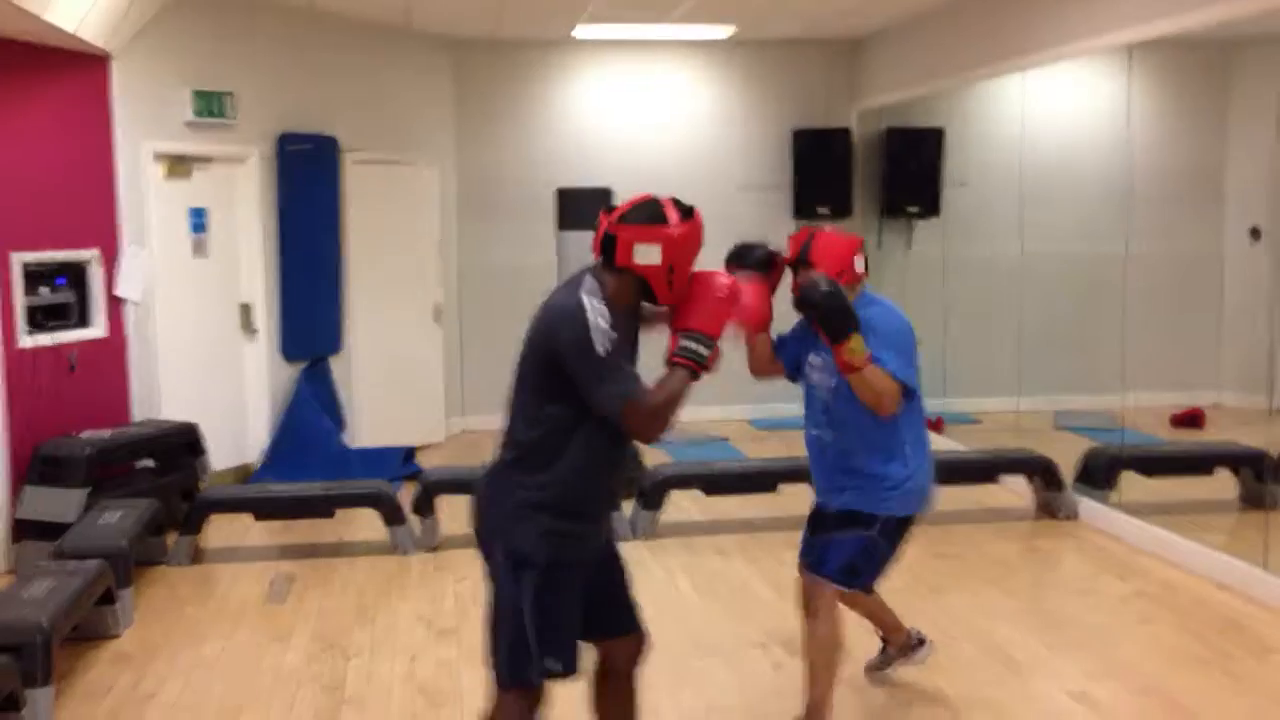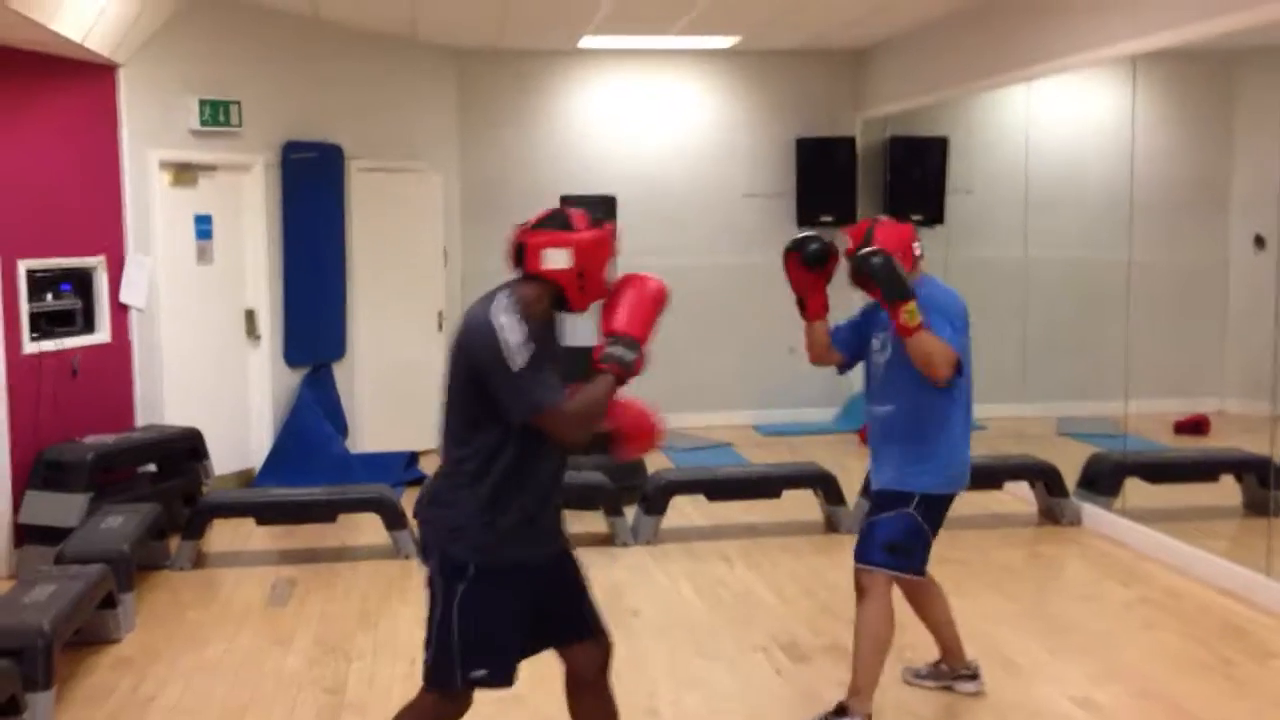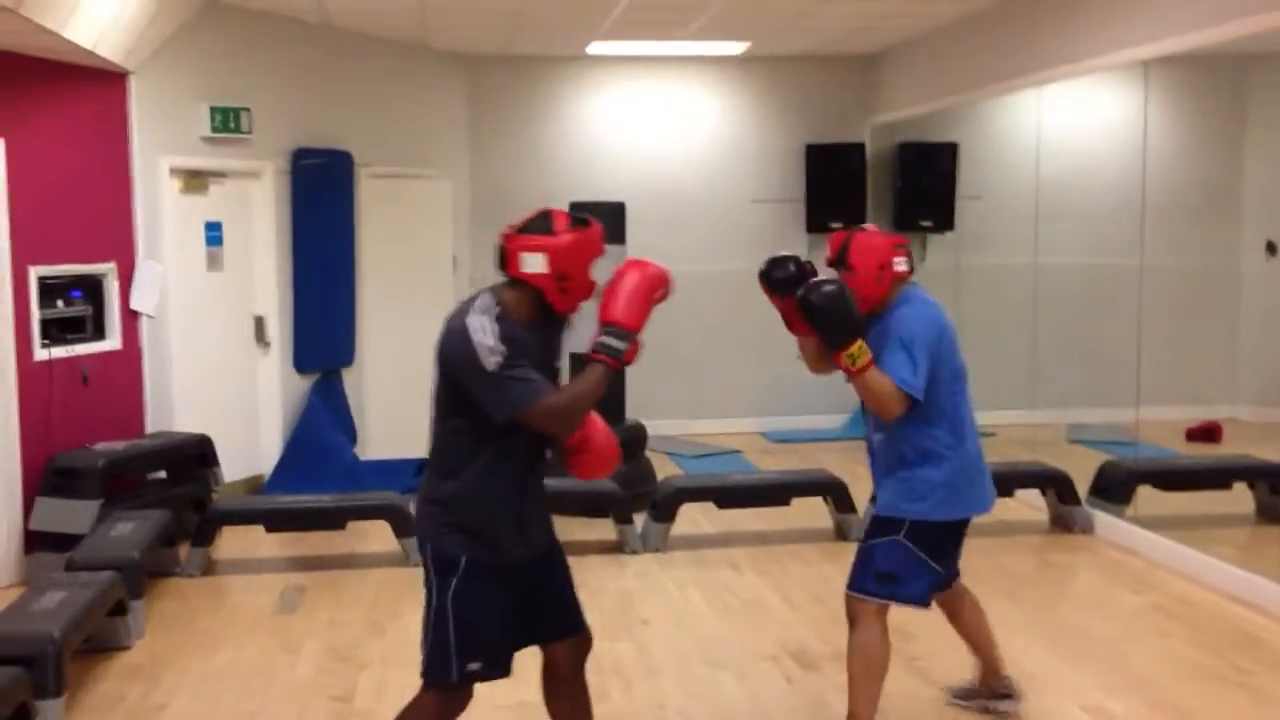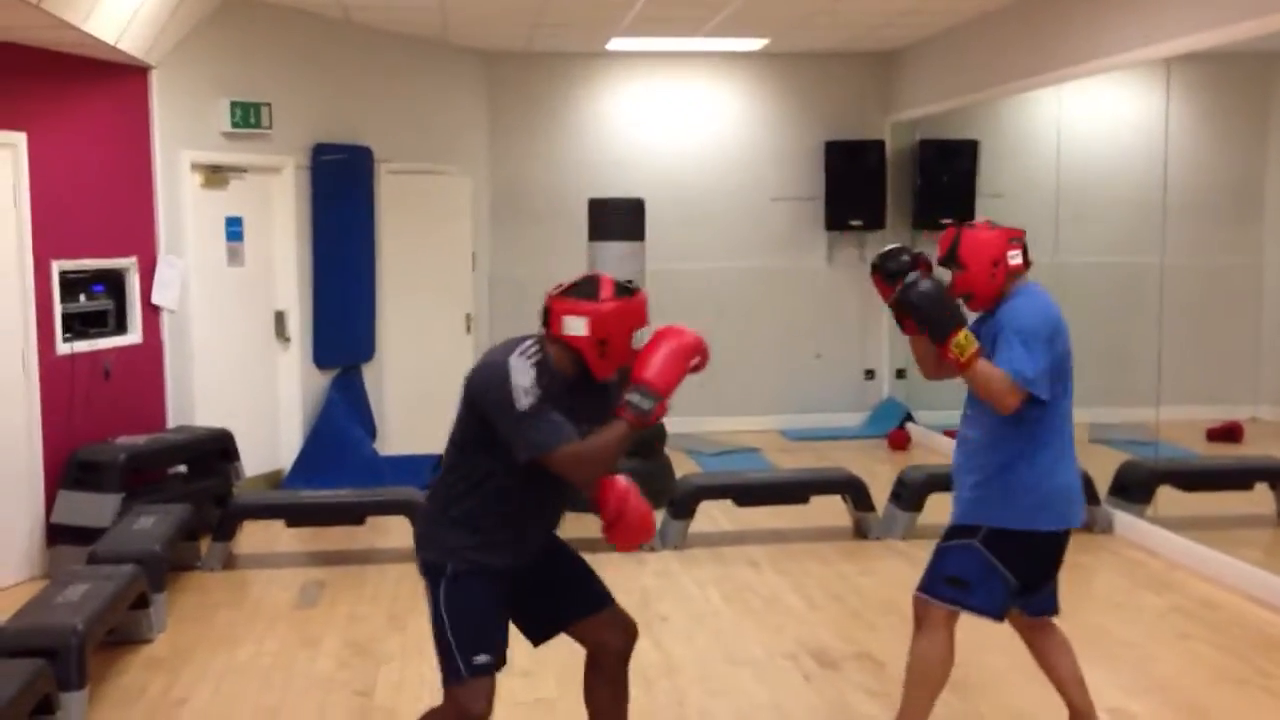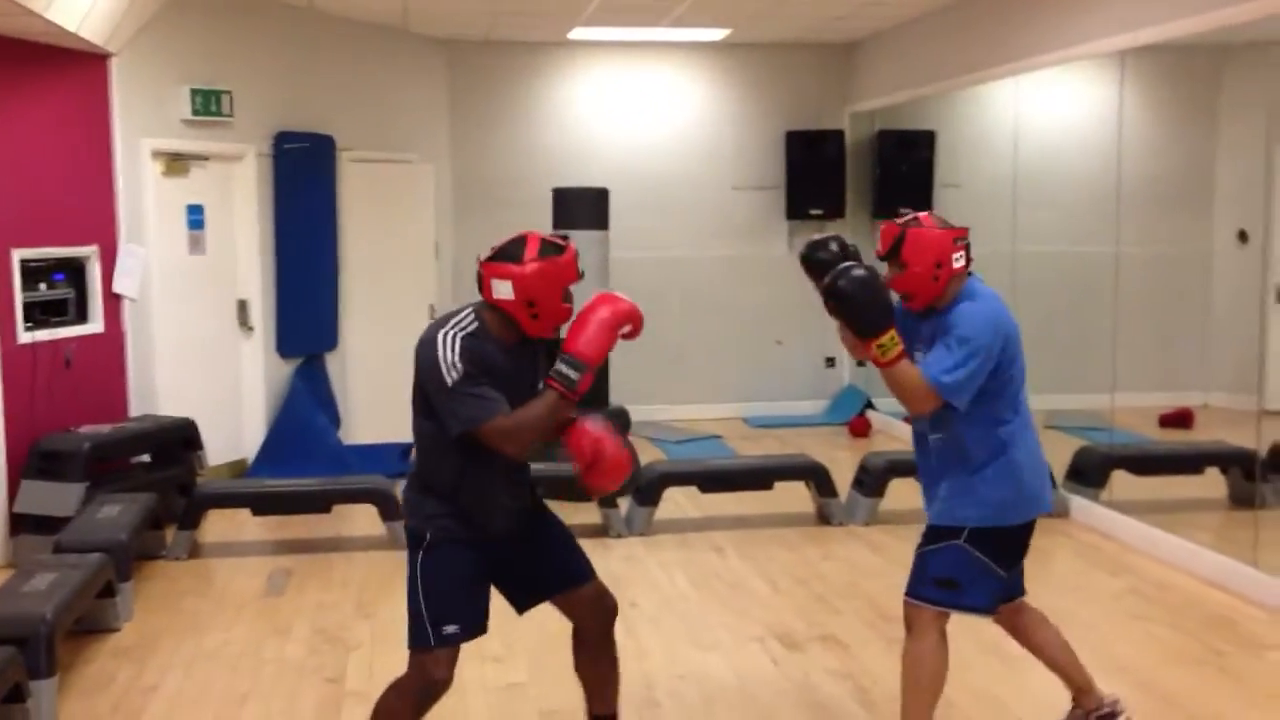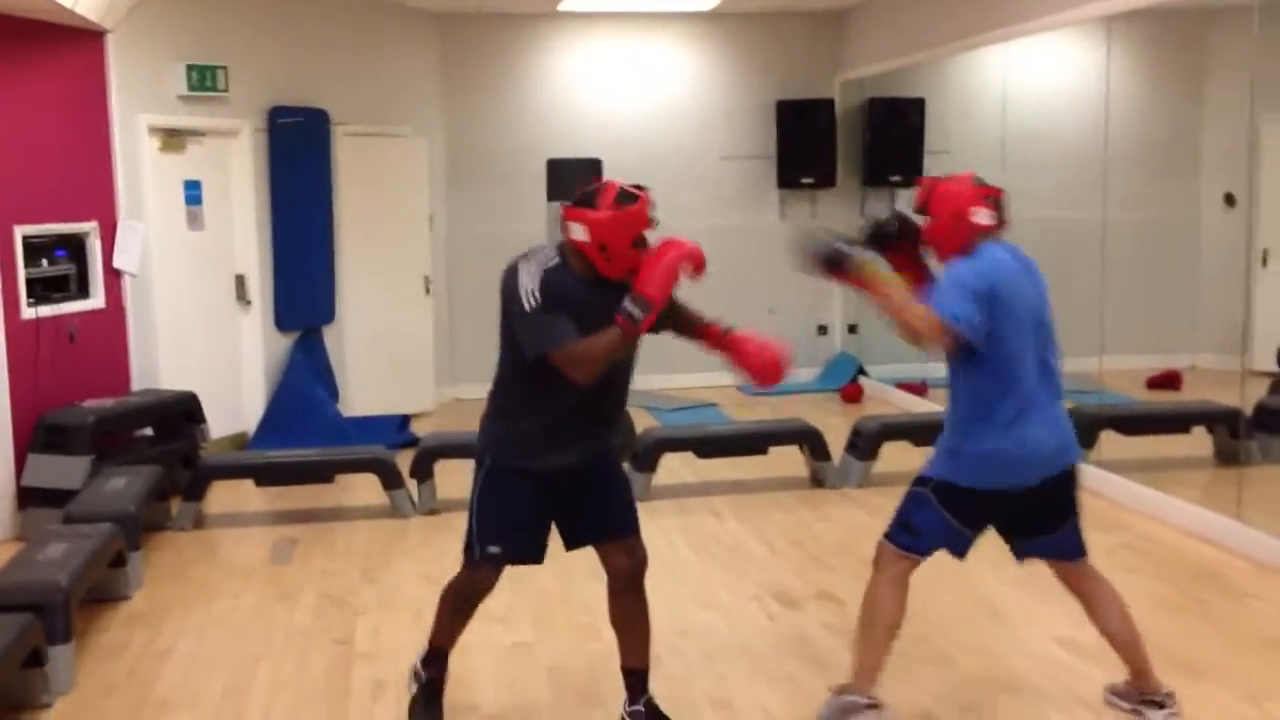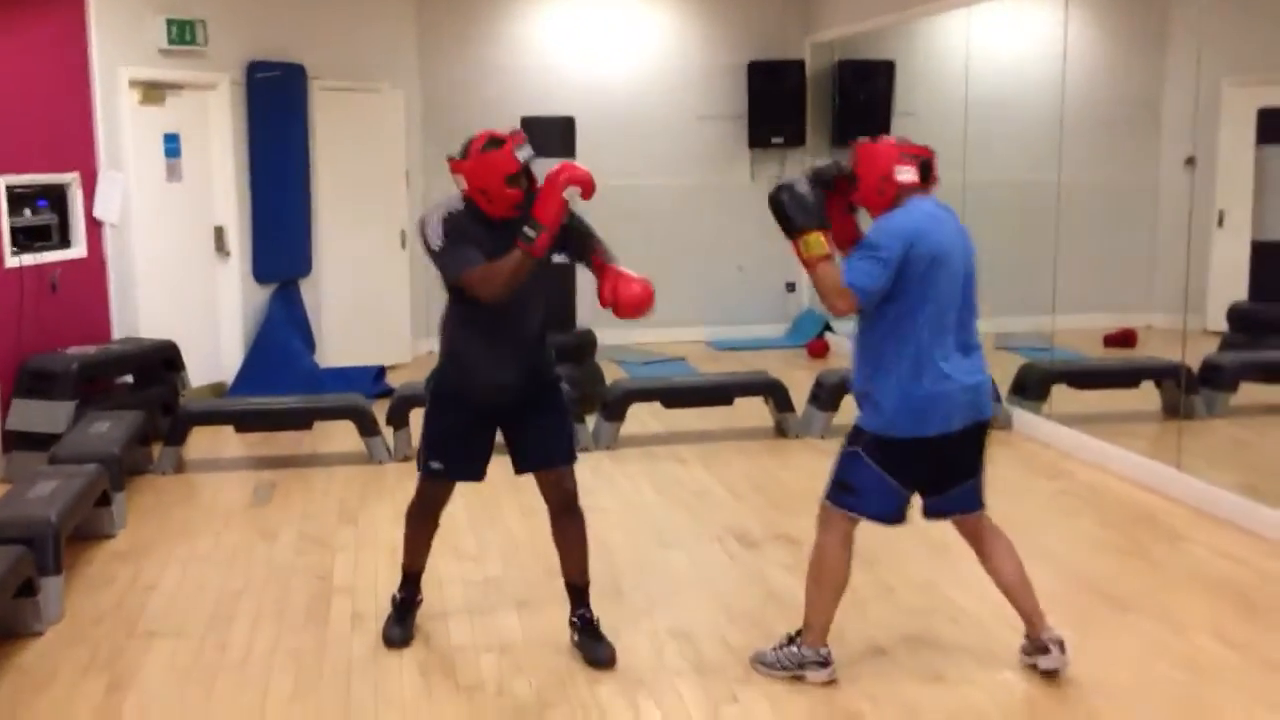
dt=0.5s
person 1, frame 1
left shoulder: (882, 322)
right shoulder: (815, 322)
left elbow: (886, 402)
right elbow: (764, 366)
left wrist: (845, 336)
right wrist: (755, 306)
left hip: (884, 489)
right hip: (841, 483)
left knee: (820, 593)
right knee: (819, 576)
right ankle: (902, 639)
person 1, frame 2
left shoulder: (937, 301)
right shoulder: (879, 313)
left elbow: (941, 367)
right elbow: (823, 354)
left wrist: (900, 304)
right wrist: (811, 293)
left hip: (924, 467)
right hip: (897, 465)
left knee: (875, 579)
right knee: (908, 571)
right ankle: (958, 666)
person 1, frame 3
left shoulder: (912, 320)
right shoulder: (882, 315)
left elbow: (890, 405)
right elbow: (821, 362)
left wrist: (849, 340)
right wrist: (797, 312)
left hip: (926, 486)
right hip: (938, 478)
left knee: (865, 604)
right knee: (941, 584)
person 1, frame 4
left shoulder: (1027, 313)
right shoulder: (1006, 312)
left elbow: (1007, 396)
right elbow: (935, 369)
left wrist: (955, 334)
right wrist: (910, 313)
left hip: (1011, 500)
right hip: (1040, 498)
left knee: (933, 611)
right knee: (1031, 619)
person 1, frame 5
left shoulder: (978, 319)
right shoulder: (932, 307)
left elbow: (923, 398)
right elbow: (860, 349)
left wrist: (877, 329)
right wrist: (845, 300)
left hip: (985, 492)
right hip: (992, 487)
left knee: (924, 613)
right knee: (1004, 605)
person 1, frame 6
left shoulder: (980, 272)
right shoulder: (1010, 264)
left elbow: (930, 332)
right elbow: (941, 318)
left wrist: (864, 271)
right wrist: (908, 262)
left hip: (984, 460)
right hip: (1048, 453)
left knee: (892, 561)
right knee: (1076, 570)
person 1, frame 7
left shoulder: (899, 228)
right shoulder: (945, 223)
left elbow: (842, 299)
left wrist: (810, 234)
right wrist: (840, 229)
left hip: (902, 410)
right hip: (964, 403)
left knee: (836, 519)
right knee: (974, 522)
left ankle: (811, 648)
right ankle: (1043, 639)
person 2, frame 1
left shoulder: (604, 294)
right shoulder: (581, 316)
right elbow: (646, 422)
right wrist: (695, 345)
left hip: (575, 523)
right hip: (533, 528)
left knee: (622, 648)
person 2, frame 2
left shoulder: (533, 315)
right shoulder: (495, 330)
right elbow: (570, 427)
left wrist: (611, 409)
right wrist: (622, 349)
left hip: (533, 533)
right hip: (473, 542)
left knee: (590, 656)
person 2, frame 3
left shoulder: (542, 317)
right shoulder: (477, 332)
right elbow: (554, 418)
left wrist: (578, 419)
right wrist: (616, 338)
left hip: (525, 528)
right hip: (467, 540)
left knee: (569, 651)
person 2, frame 4
left shoulder: (585, 373)
right shoulder: (510, 374)
right elbow: (576, 466)
left wrist: (608, 484)
right wrist: (647, 395)
left hip: (529, 544)
right hip: (465, 553)
left knee: (615, 637)
person 2, frame 5
left shoulder: (534, 332)
right shoulder: (448, 347)
right elbow: (511, 438)
left wrist: (575, 425)
right wrist: (577, 364)
left hip: (516, 510)
right hip: (449, 525)
left knee: (596, 611)
right knee: (431, 672)
person 2, frame 6
left shoulder: (631, 270)
right shoulder: (533, 278)
left elbow: (670, 312)
right elbow: (581, 368)
left wrist: (729, 340)
right wrist: (641, 301)
left hip: (589, 451)
right hip: (518, 454)
left knee: (628, 566)
right knee: (482, 574)
right ankle: (430, 672)
person 2, frame 7
left shoulder: (538, 203)
right shoulder: (445, 224)
left elbow: (585, 243)
right elbow: (489, 286)
left wrist: (612, 274)
right wrist: (540, 226)
left hip: (532, 379)
right hip: (464, 385)
left knee: (563, 493)
right knee: (431, 493)
left ankle: (582, 617)
right ankle: (407, 596)
